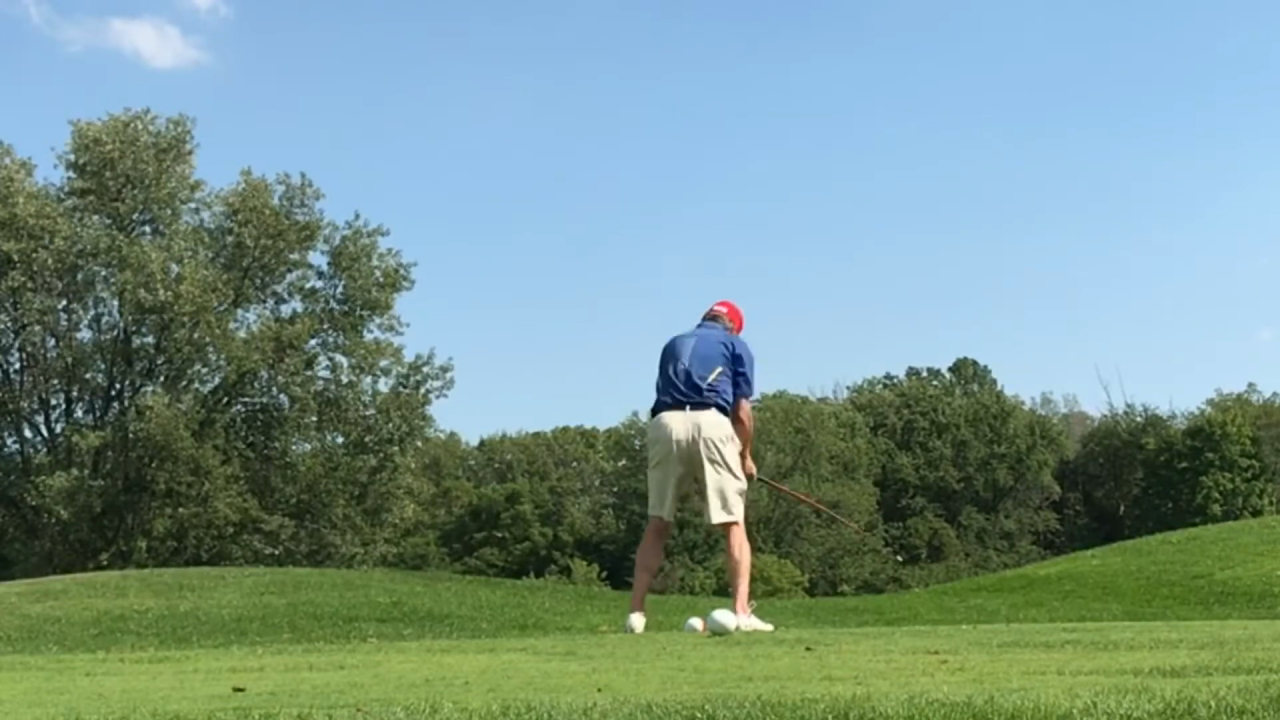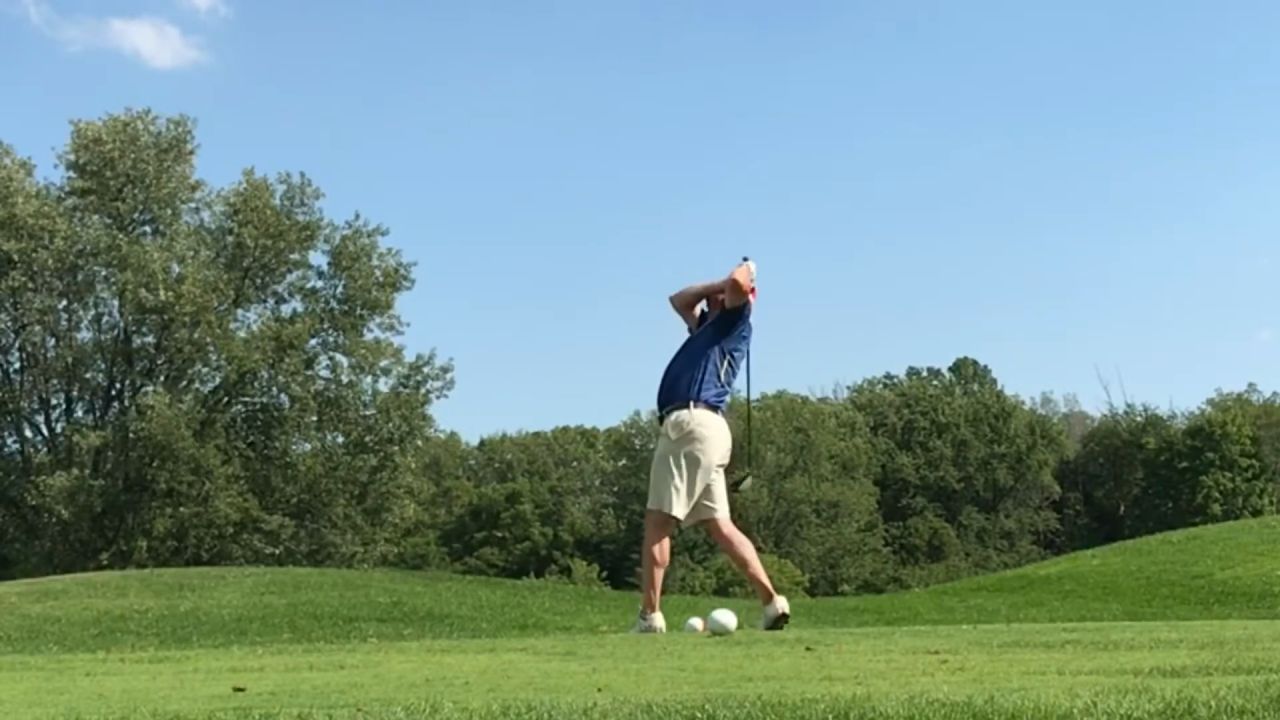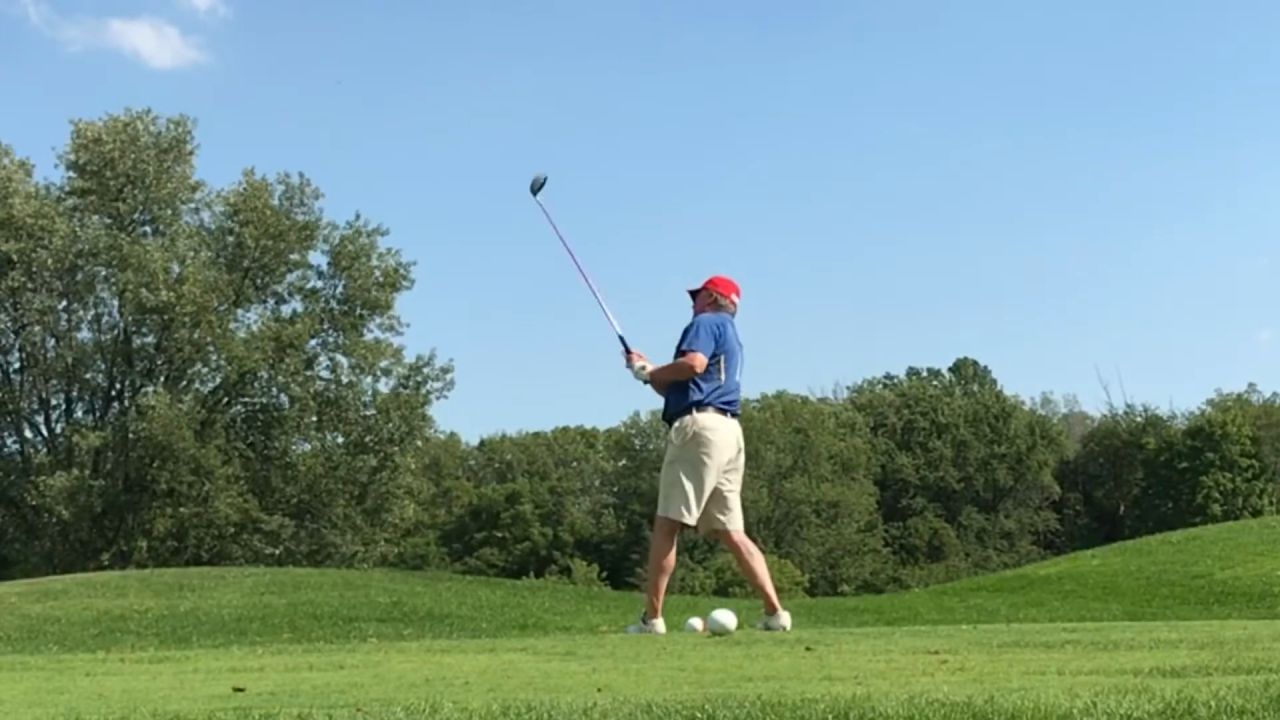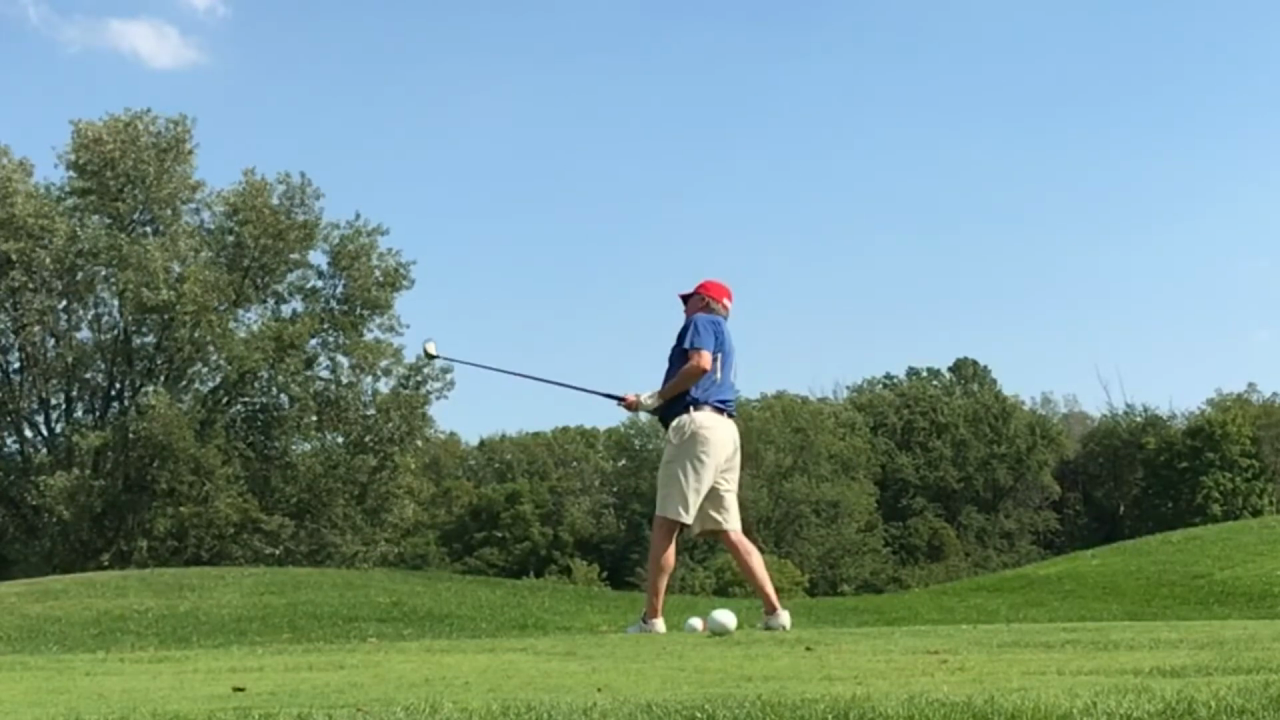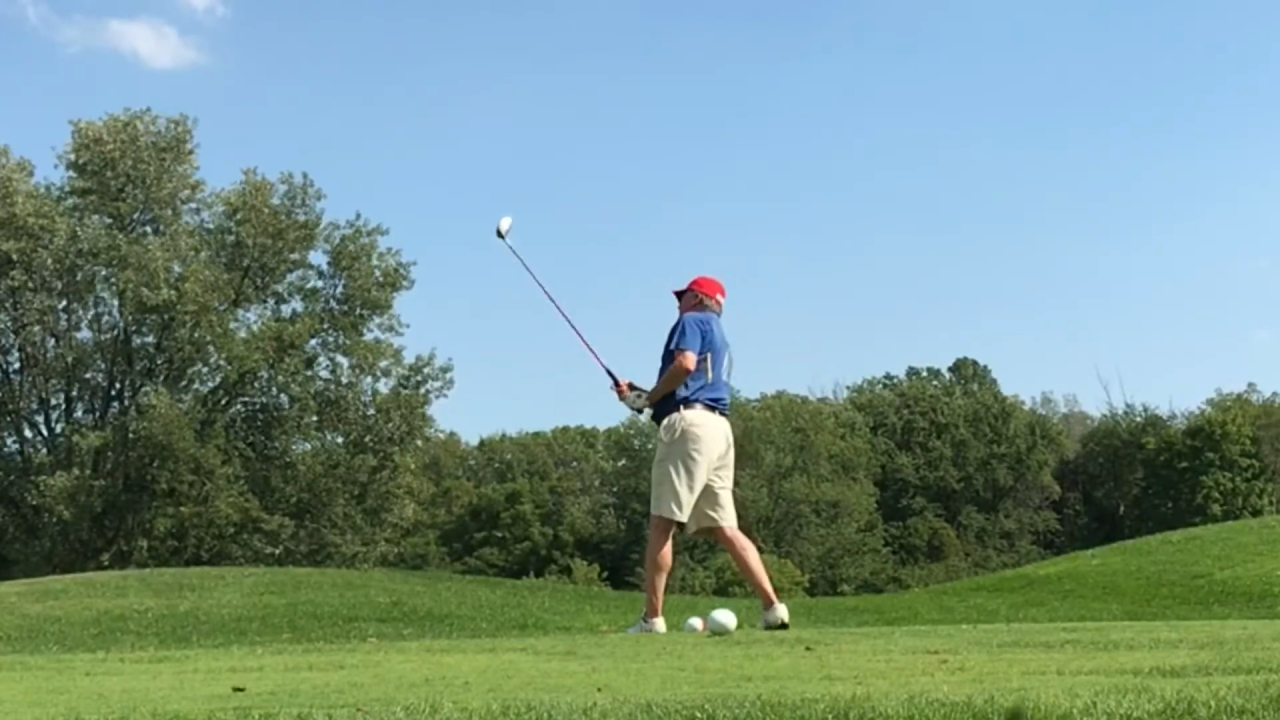
dt=0.5s
person 1, frame 1
left shoulder: (675, 343)
right shoulder: (737, 346)
right elbow: (741, 412)
right wrist: (745, 457)
left hip: (666, 427)
right hip: (710, 427)
left knee: (656, 528)
right knee: (733, 525)
left ankle: (636, 614)
right ankle: (741, 611)
person 1, frame 2
left shoulder: (738, 318)
right shoulder: (712, 323)
left elbow: (740, 285)
right elbow: (678, 300)
left wrist: (744, 272)
right wrist: (724, 282)
left hip: (692, 424)
right hip: (706, 427)
left knee: (658, 521)
right knee: (720, 525)
left ankle: (650, 615)
right ankle: (772, 601)
person 1, frame 3
left shoulder: (709, 323)
right shoulder: (729, 338)
left elbow: (693, 364)
right elbow: (675, 388)
left wrist: (645, 370)
right wrist: (648, 371)
left hip: (701, 428)
right hip: (727, 432)
left knee: (666, 526)
right knee: (731, 532)
left ankle: (651, 619)
right ankle: (775, 613)
person 1, frame 4
left shoulder: (702, 322)
right shoulder: (720, 339)
left elbow: (699, 364)
left wrist: (655, 397)
right wrist: (647, 404)
left hip: (698, 428)
right hip: (723, 431)
left knee: (664, 525)
right knee: (729, 531)
left ankle: (651, 619)
right ankle: (775, 612)
person 1, frame 5
left shoulder: (692, 321)
right shoulder: (720, 339)
left elbow: (684, 364)
left wrist: (648, 398)
right wrist: (640, 396)
left hip: (689, 425)
right hip: (717, 428)
left knee: (661, 525)
right knee: (725, 527)
left ankle: (652, 618)
right ankle: (772, 606)
